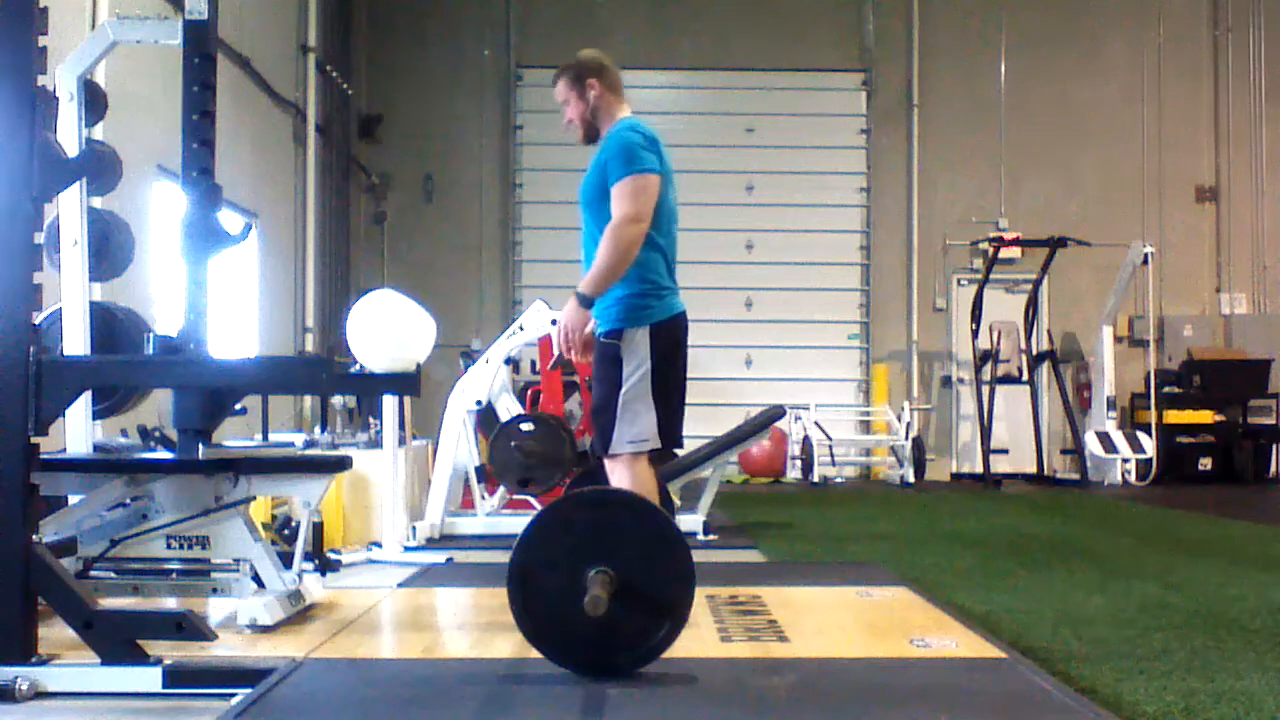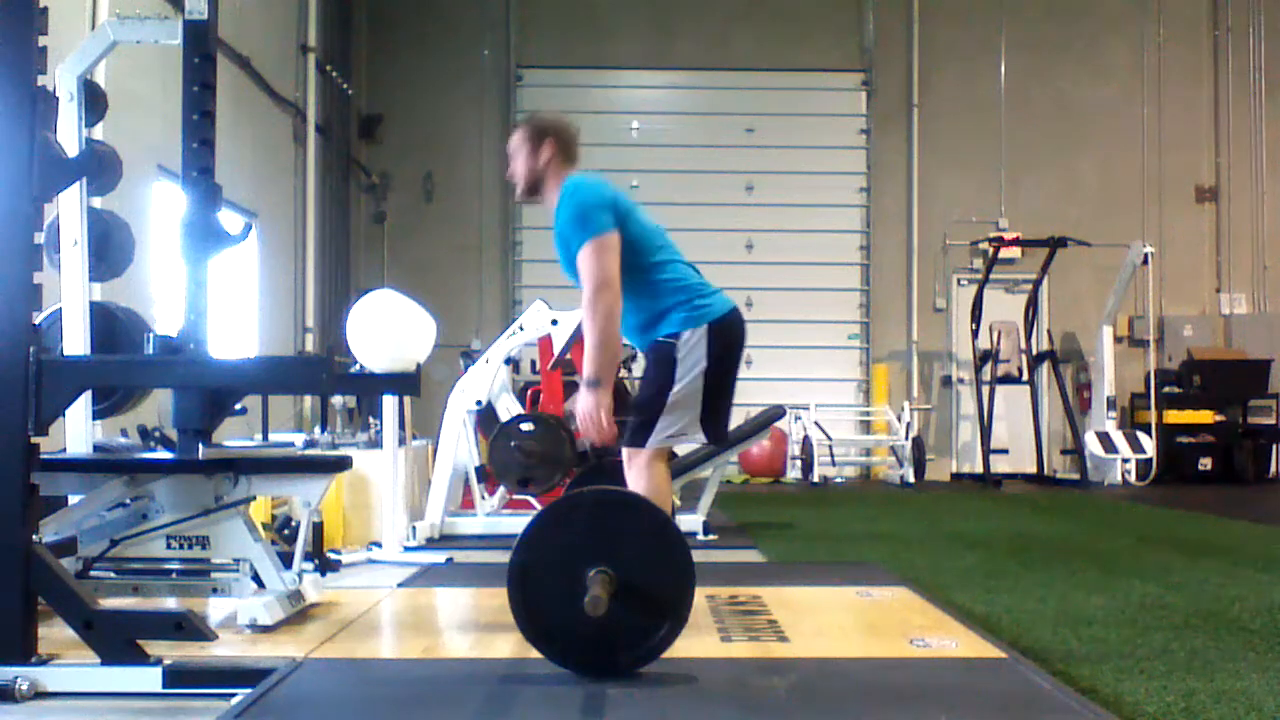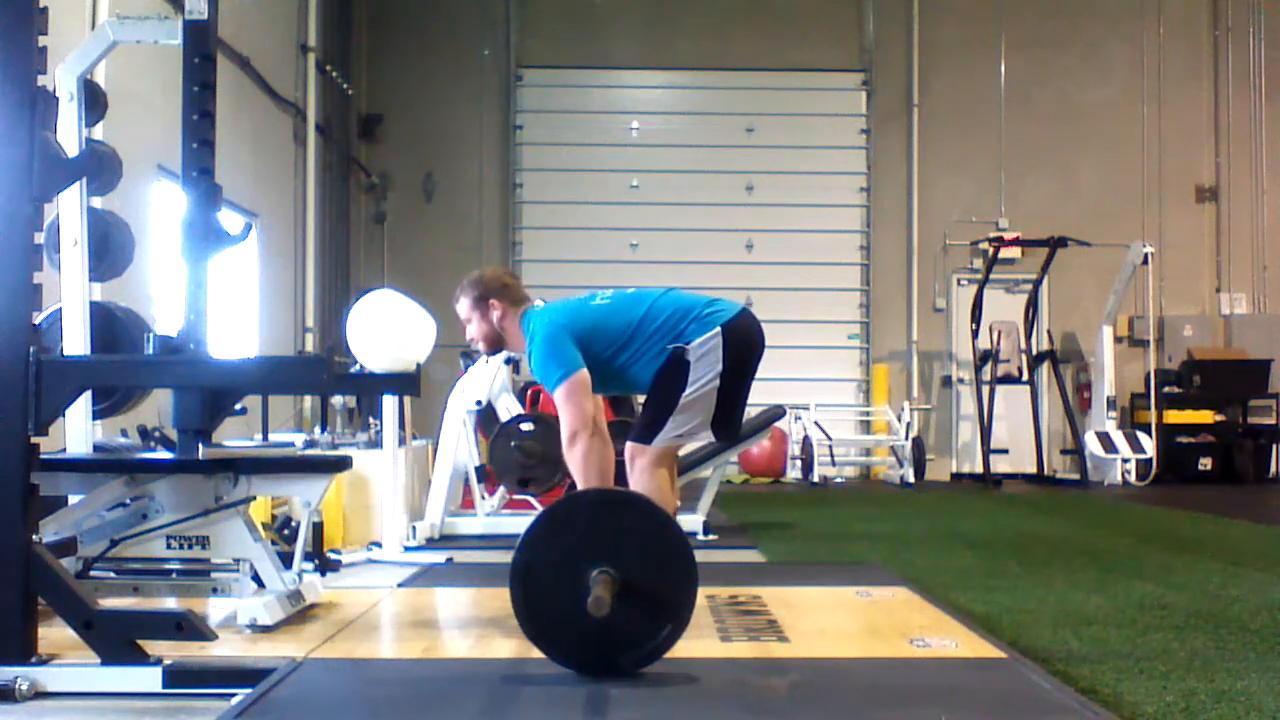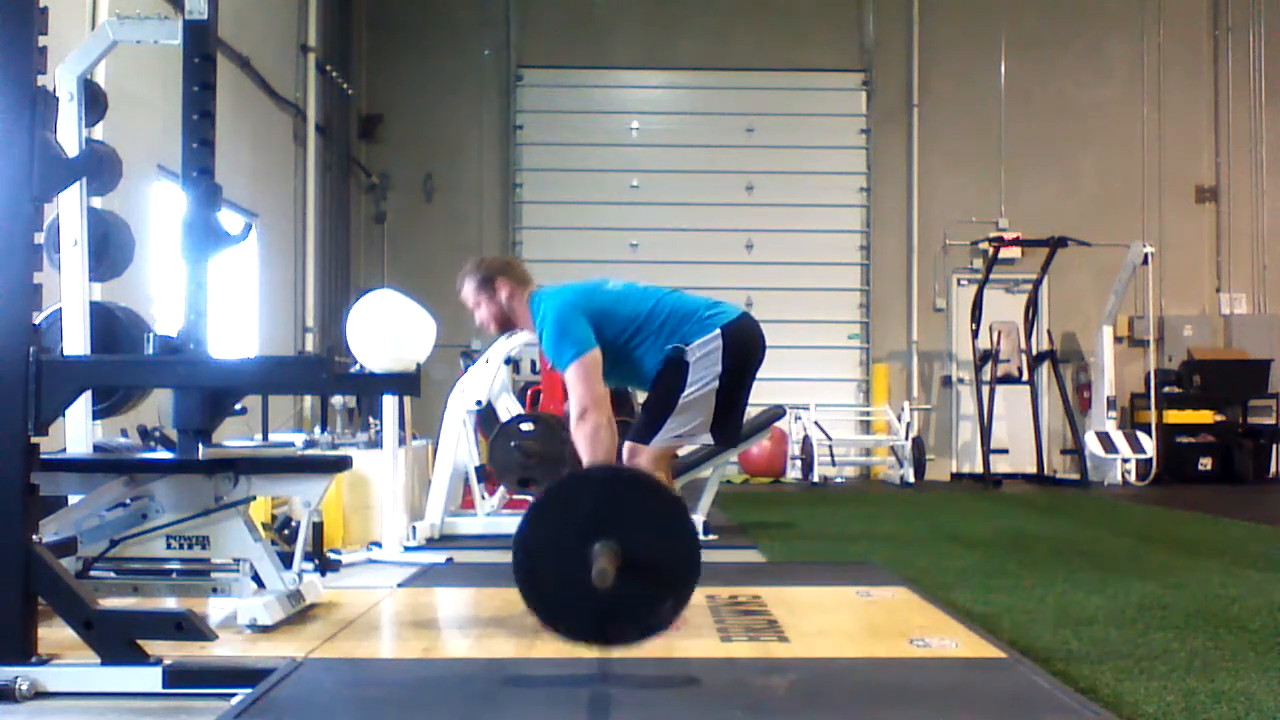
dt=1s
person 1, frame 1
left shoulder: (628, 140)
right shoulder: (624, 145)
left elbow: (629, 226)
left wrist: (581, 300)
right wrist: (599, 318)
left hip: (637, 323)
right hip: (636, 319)
left knee: (624, 452)
right knee: (632, 451)
person 1, frame 2
left shoulder: (579, 199)
right shoulder: (582, 197)
left elbow: (603, 295)
right elbow: (603, 299)
left wrist: (592, 385)
right wrist: (597, 384)
left hip: (695, 329)
right hip: (707, 325)
left knee: (642, 452)
right knee: (646, 451)
person 1, frame 3
left shoulder: (546, 335)
right shoulder: (554, 322)
left elbow: (578, 437)
right elbow: (594, 432)
left hip: (714, 338)
right hip: (728, 330)
left knee: (644, 455)
right knee: (655, 454)
person 1, frame 4
left shoulder: (558, 323)
right shoulder: (554, 311)
left elbow: (588, 415)
right elbow: (597, 412)
left hip: (714, 338)
right hip: (718, 335)
left knee: (642, 456)
right knee: (650, 455)
